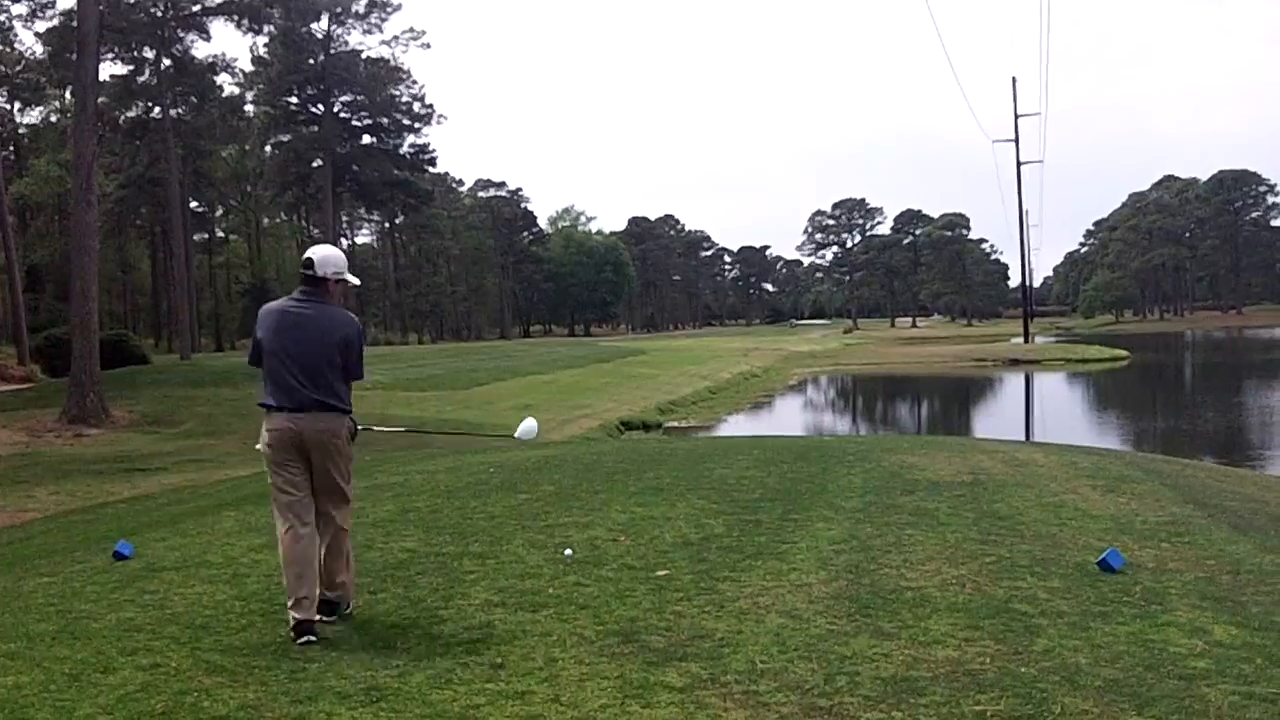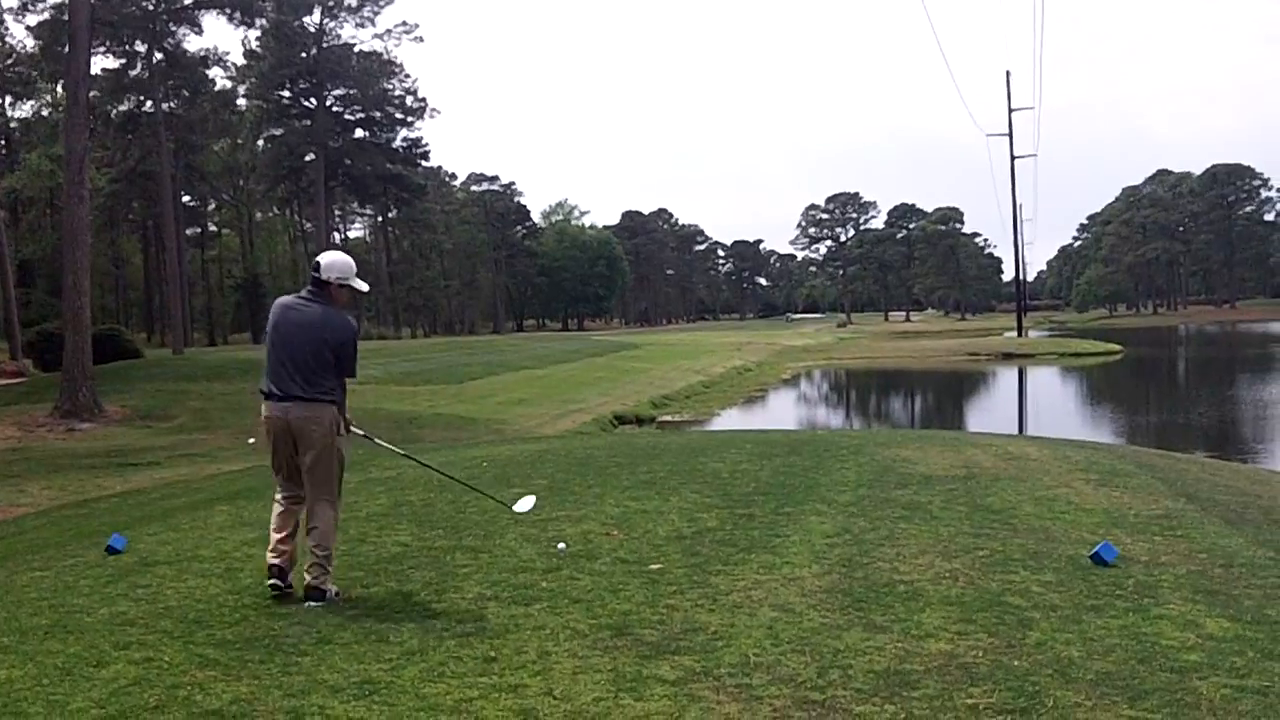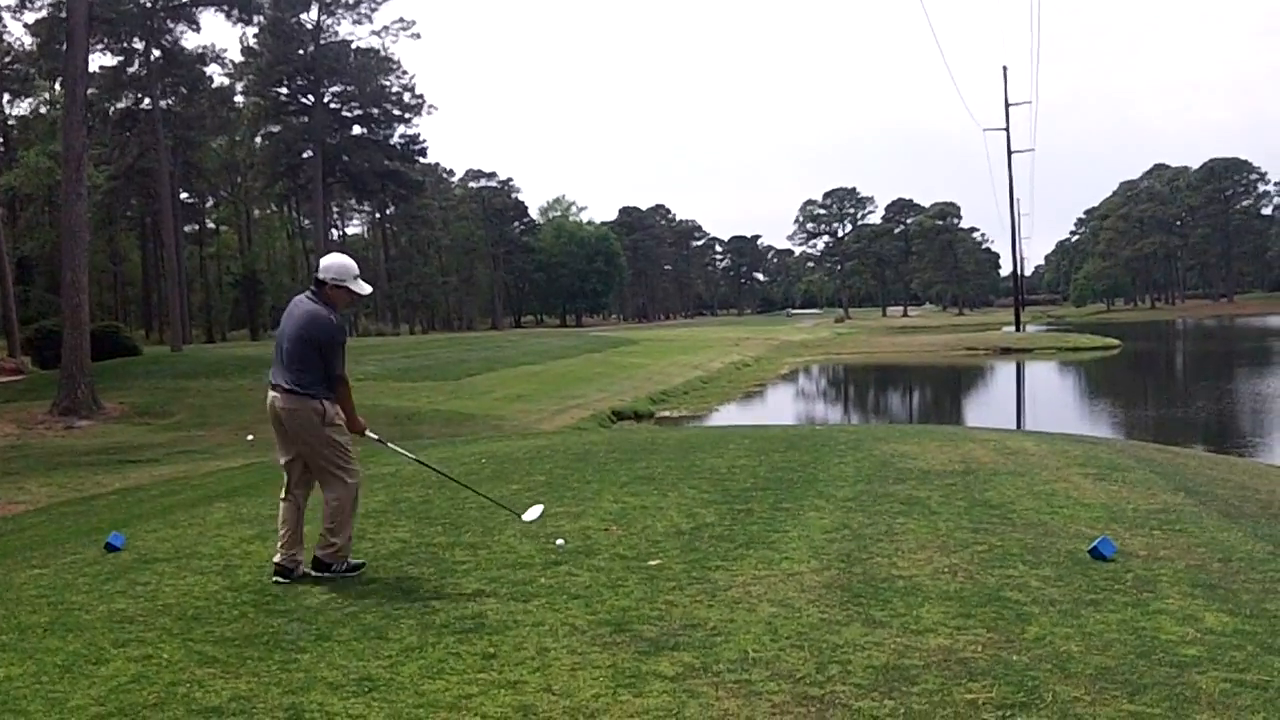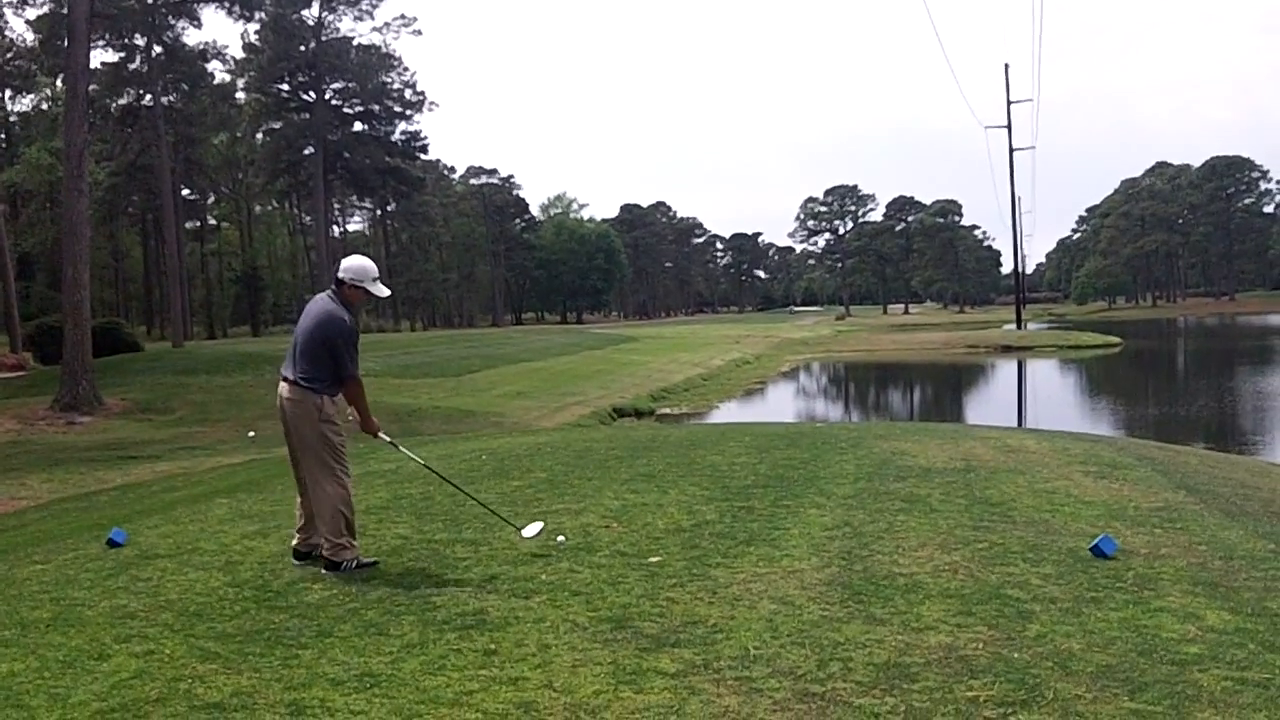
dt=0.4s
person 1, frame 1
left shoulder: (268, 315)
right shoulder: (347, 324)
left elbow: (261, 367)
right elbow: (349, 379)
left hip: (280, 425)
right hip: (328, 425)
left knee: (293, 522)
right knee: (334, 514)
left ankle: (304, 616)
right ankle: (333, 595)
person 1, frame 2
left shoulder: (279, 308)
right shoulder: (342, 325)
right elbow: (341, 379)
right wrist: (341, 418)
left hip: (275, 410)
right hip: (317, 414)
left knee: (287, 493)
right knee: (323, 500)
left ankle: (278, 567)
right ankle: (318, 583)
person 1, frame 3
left shoulder: (298, 304)
right shoulder: (328, 323)
right elbow: (337, 379)
left wrist: (335, 407)
right wrist: (352, 419)
left hip: (280, 400)
right hip: (307, 407)
left knee: (296, 485)
right knee: (343, 479)
left ankle: (287, 561)
right ankle: (330, 556)
person 1, frame 4
left shoulder: (321, 301)
right shoulder: (341, 322)
right elbow: (350, 378)
left wrist: (356, 408)
right wrist: (366, 418)
left hip: (291, 393)
right hip: (312, 402)
left knee: (311, 476)
right knee: (333, 479)
left ankle: (307, 544)
right ankle: (339, 554)
